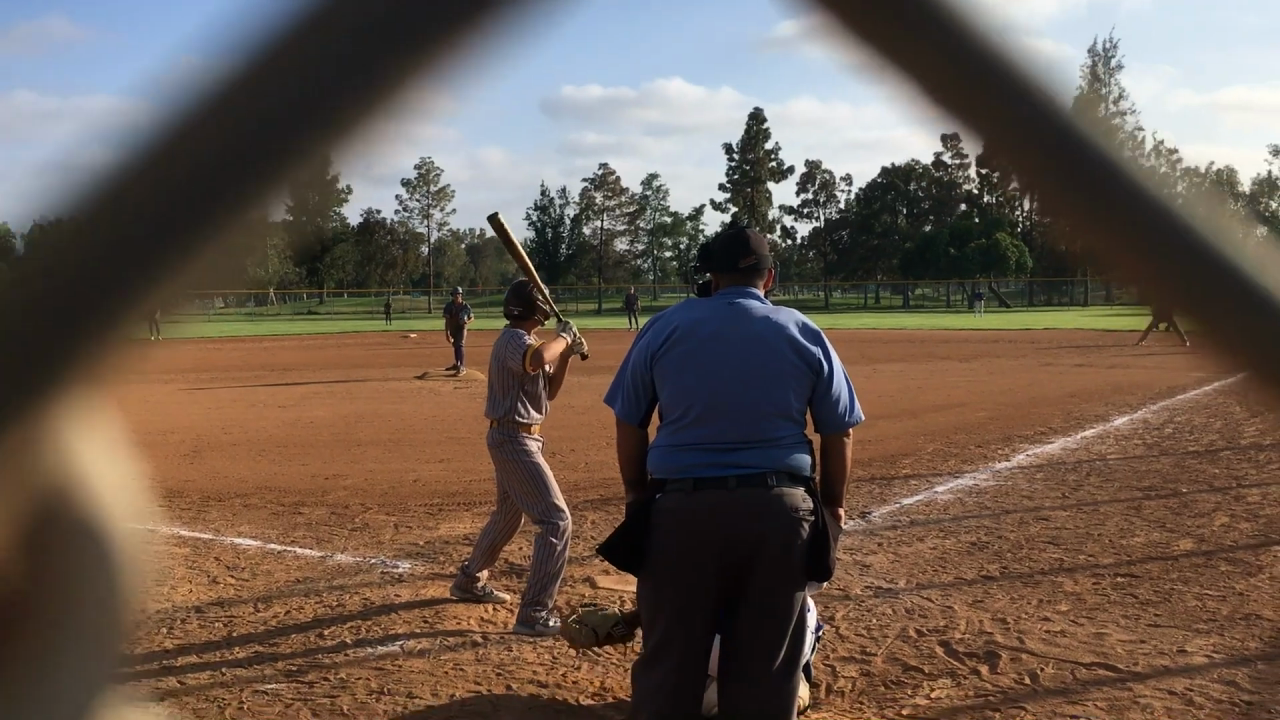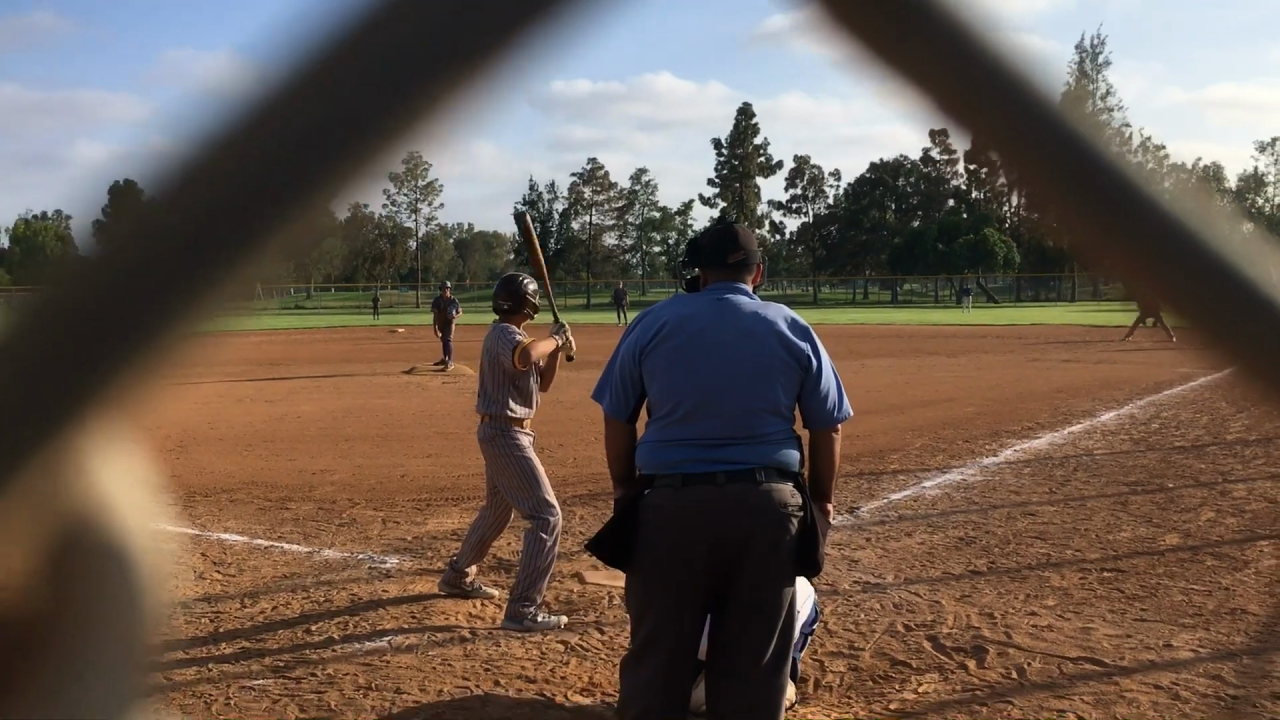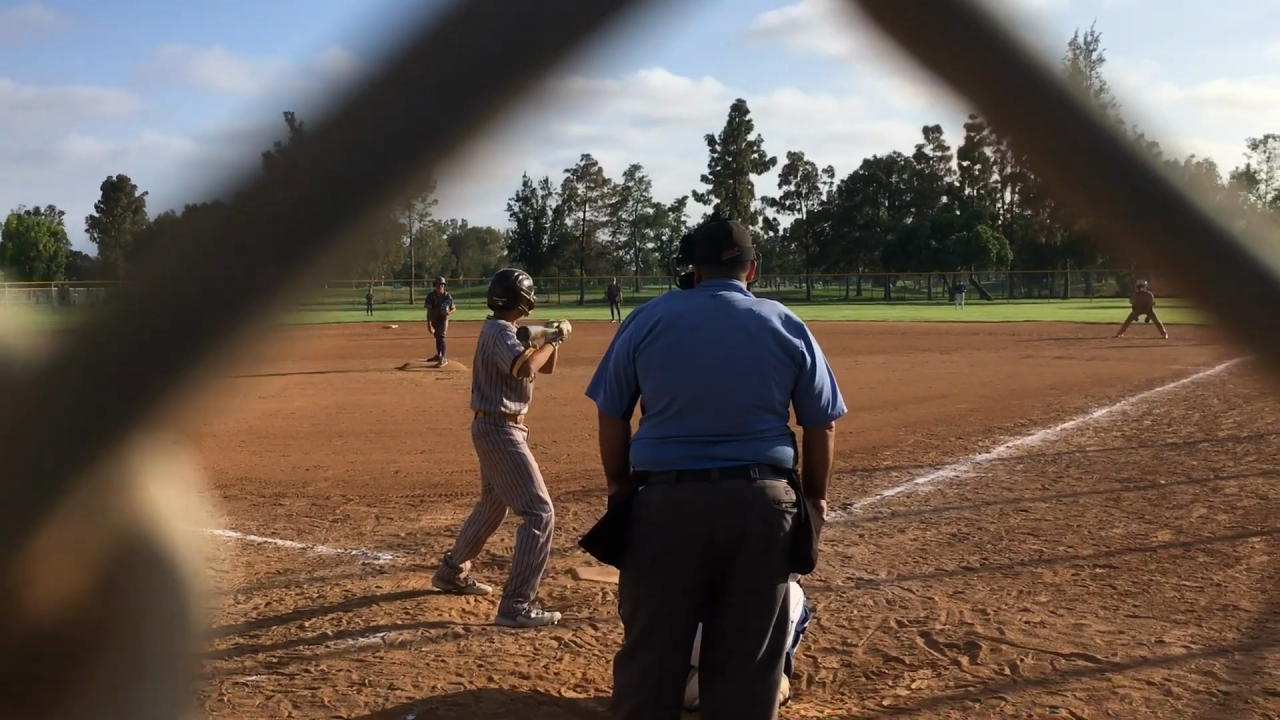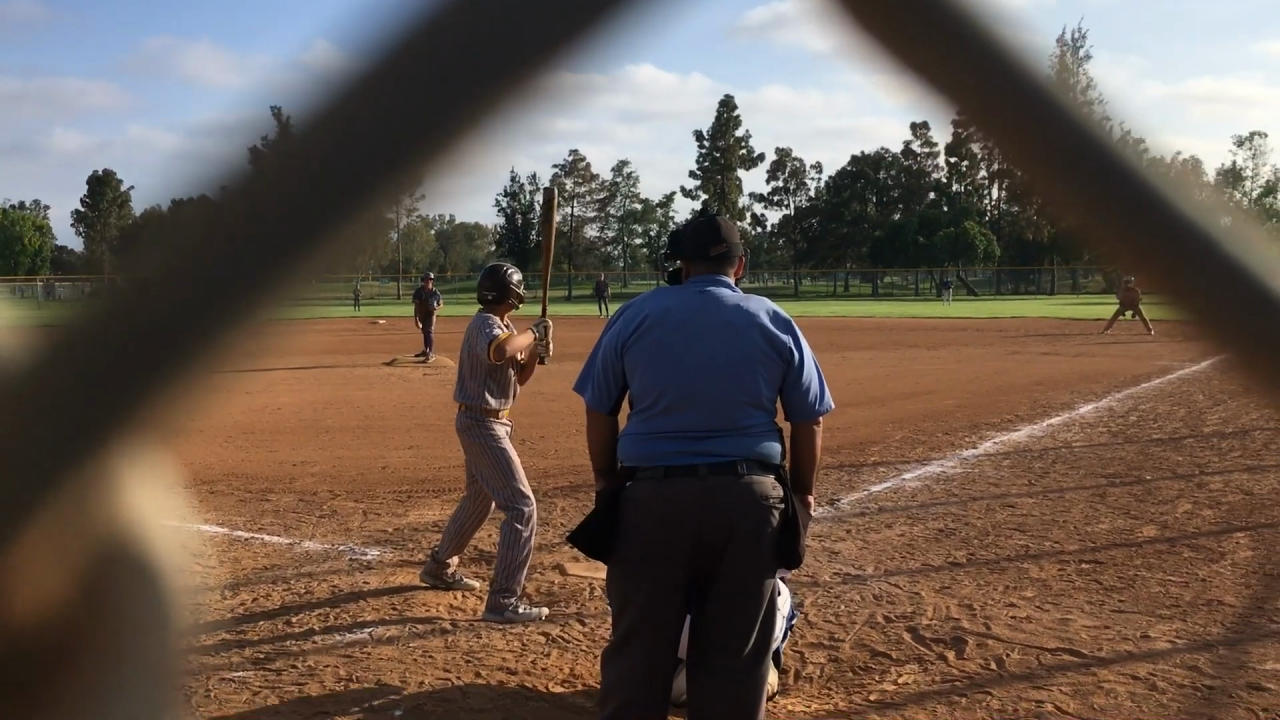
dt=0.4s
person 1, frame 1
left shoulder: (664, 327)
right shoulder: (805, 334)
left elbow: (629, 423)
right elbow: (838, 431)
left wrist: (637, 495)
right wrist: (832, 503)
left hip: (682, 509)
right hip: (779, 510)
left knee: (669, 661)
right knee: (766, 667)
person 1, frame 2
left shoulder: (653, 322)
right shoulder: (793, 329)
left elbow: (617, 419)
right elbow: (828, 427)
left wrist: (626, 491)
right wrist: (821, 499)
left hip: (670, 504)
right hip: (768, 505)
left knee: (657, 657)
right knee: (755, 662)
person 1, frame 3
left shoulder: (646, 320)
right shoulder: (787, 327)
left elbow: (611, 416)
right elbow: (821, 424)
left wrist: (619, 488)
right wrist: (814, 497)
left hip: (664, 502)
right hip: (761, 502)
left knee: (651, 652)
right knee: (748, 658)
person 1, frame 4
left shoulder: (635, 315)
right shoulder: (774, 322)
left elbow: (599, 411)
right elbow: (808, 420)
left wrist: (607, 483)
right wrist: (802, 493)
left hip: (652, 497)
right hip: (748, 498)
left knee: (638, 648)
right knee: (736, 653)
person 2, frame 1
left shoulder: (521, 340)
right shoulder: (514, 339)
left elbow: (549, 391)
right elbow: (538, 358)
left wrist: (566, 353)
right wrist: (564, 336)
left hip: (511, 437)
right hip: (516, 439)
left knee: (508, 515)
right knee: (556, 520)
left ankle: (469, 580)
right ankle: (534, 614)
person 2, frame 2
left shoulder: (511, 334)
right shoulder: (504, 334)
left elbow: (542, 384)
right elbow: (525, 357)
left wrist: (557, 348)
right wrist: (555, 338)
left hip: (501, 432)
right hip: (507, 434)
left knee: (497, 510)
right knee: (546, 516)
left ankle: (458, 576)
right ankle: (523, 609)
person 2, frame 3
left shoulder: (505, 330)
right shoulder: (501, 331)
left elbow: (546, 366)
right elbow: (526, 368)
left wrist: (553, 339)
right wrist: (552, 340)
left hip: (495, 427)
right hip: (501, 430)
left knee: (492, 506)
right knee: (539, 511)
left ankle: (451, 571)
right ankle: (516, 605)
person 2, frame 4
left shoulder: (503, 326)
right shoulder: (486, 324)
left elbow: (519, 376)
right elbow: (501, 352)
left wrist: (536, 350)
right wrist: (534, 332)
left hip: (484, 422)
right hip: (483, 424)
left knee: (478, 500)
right knee: (521, 506)
left ankle: (440, 566)
right ankle: (503, 601)
